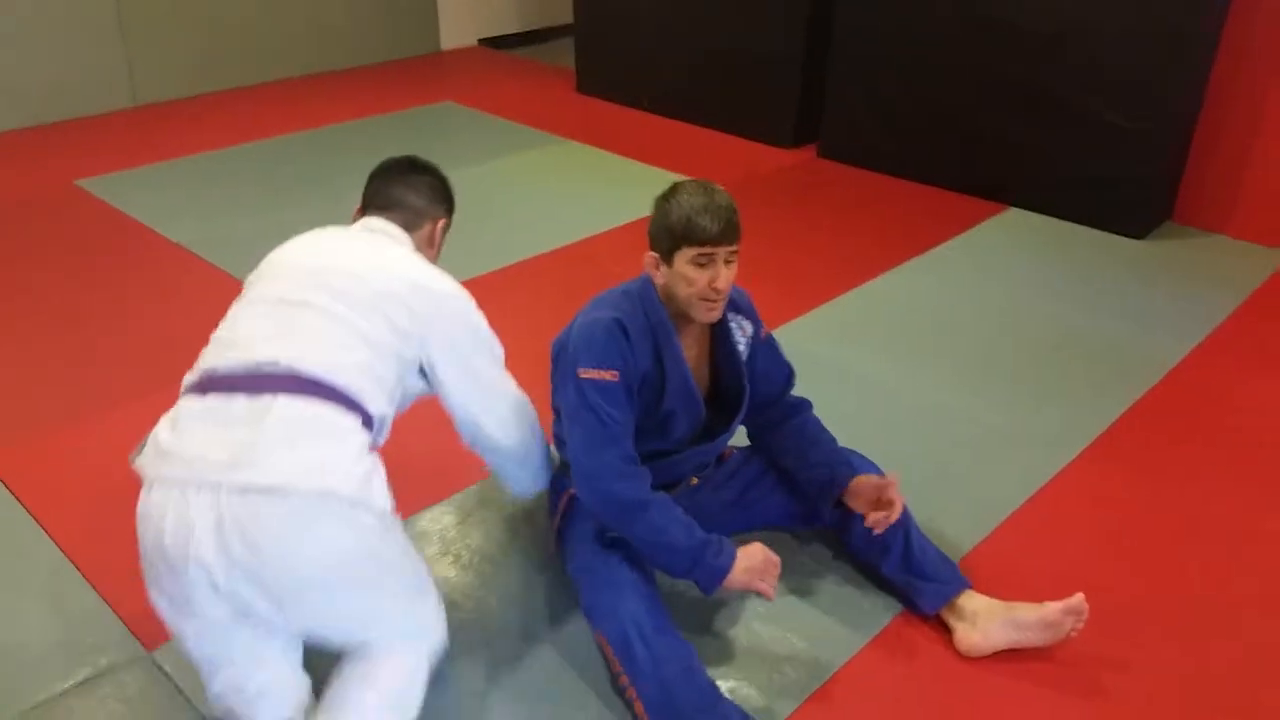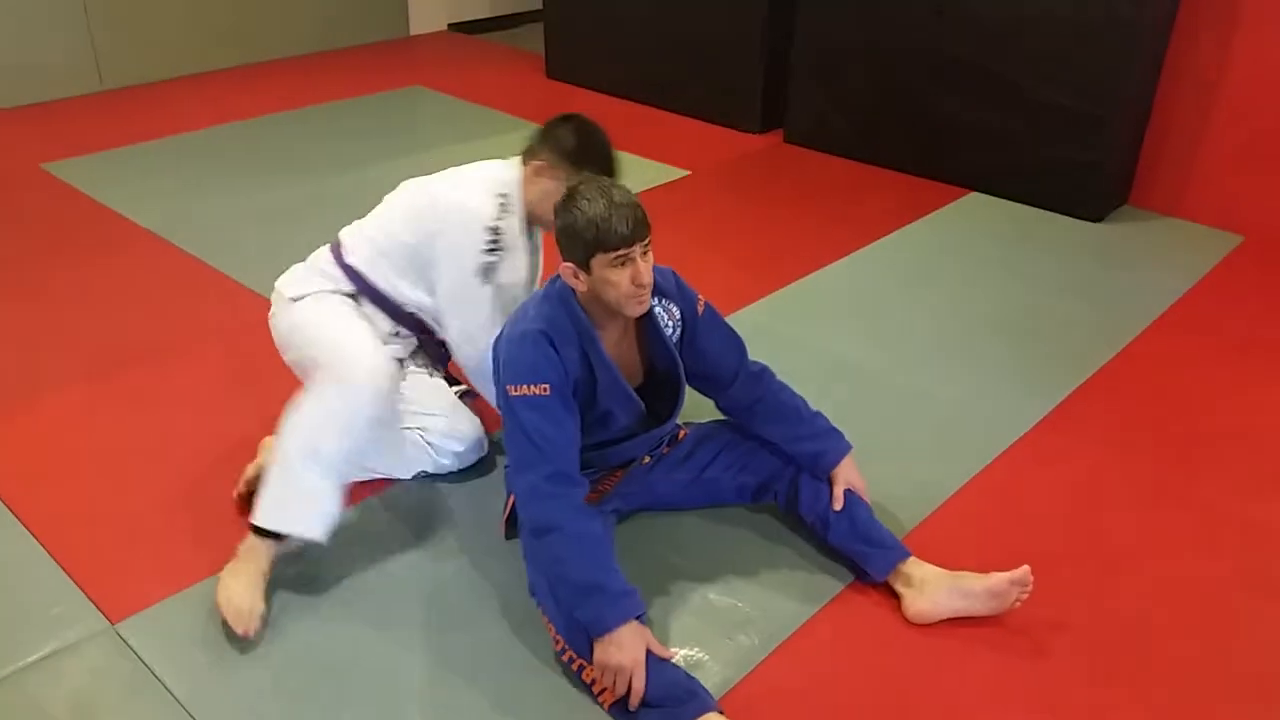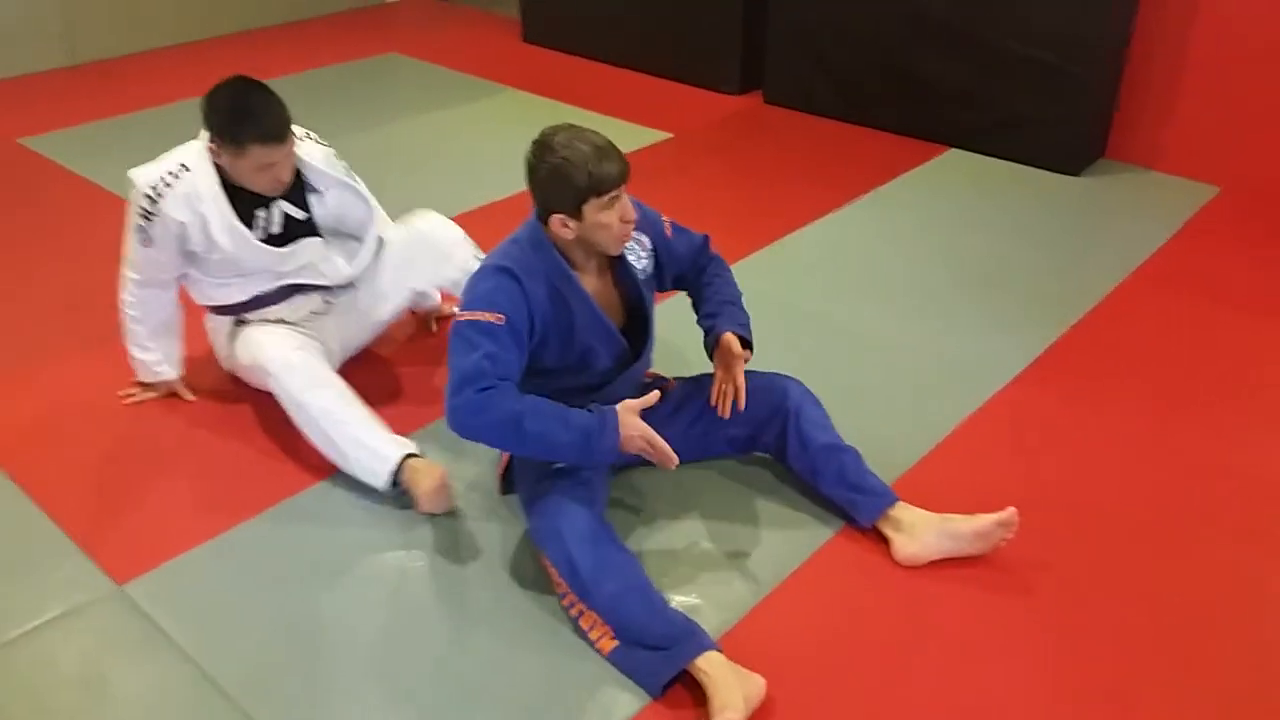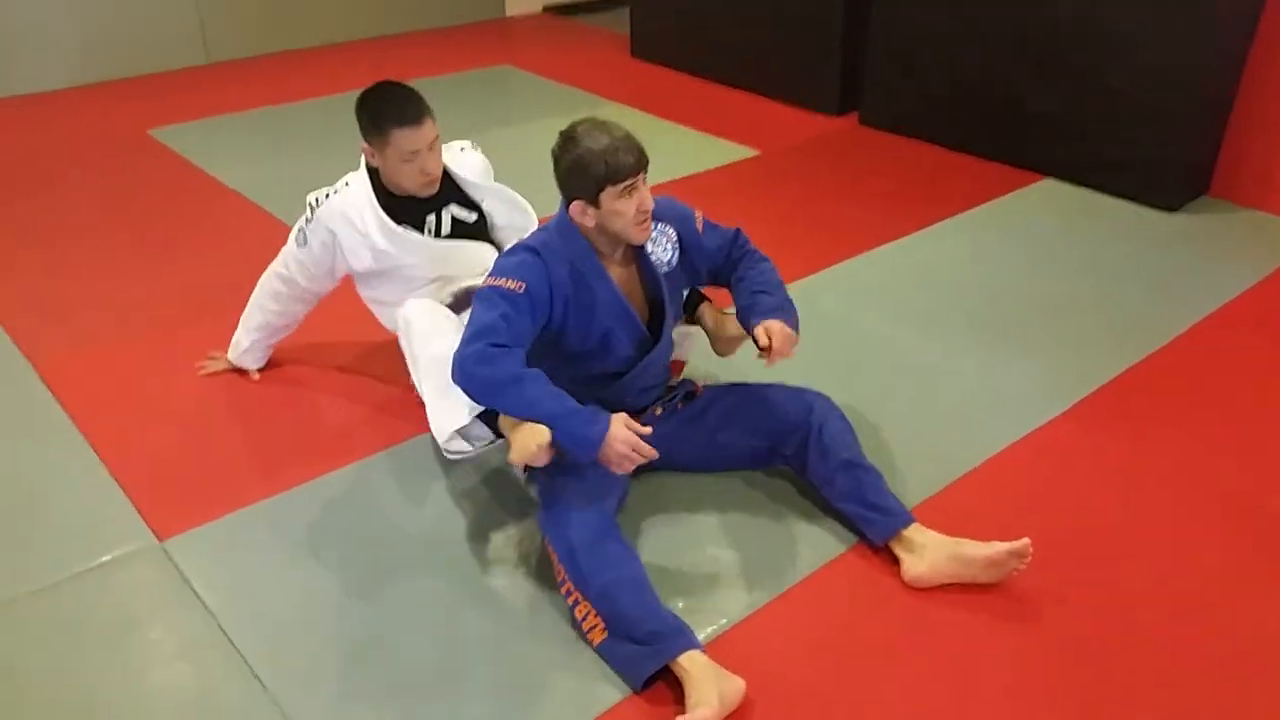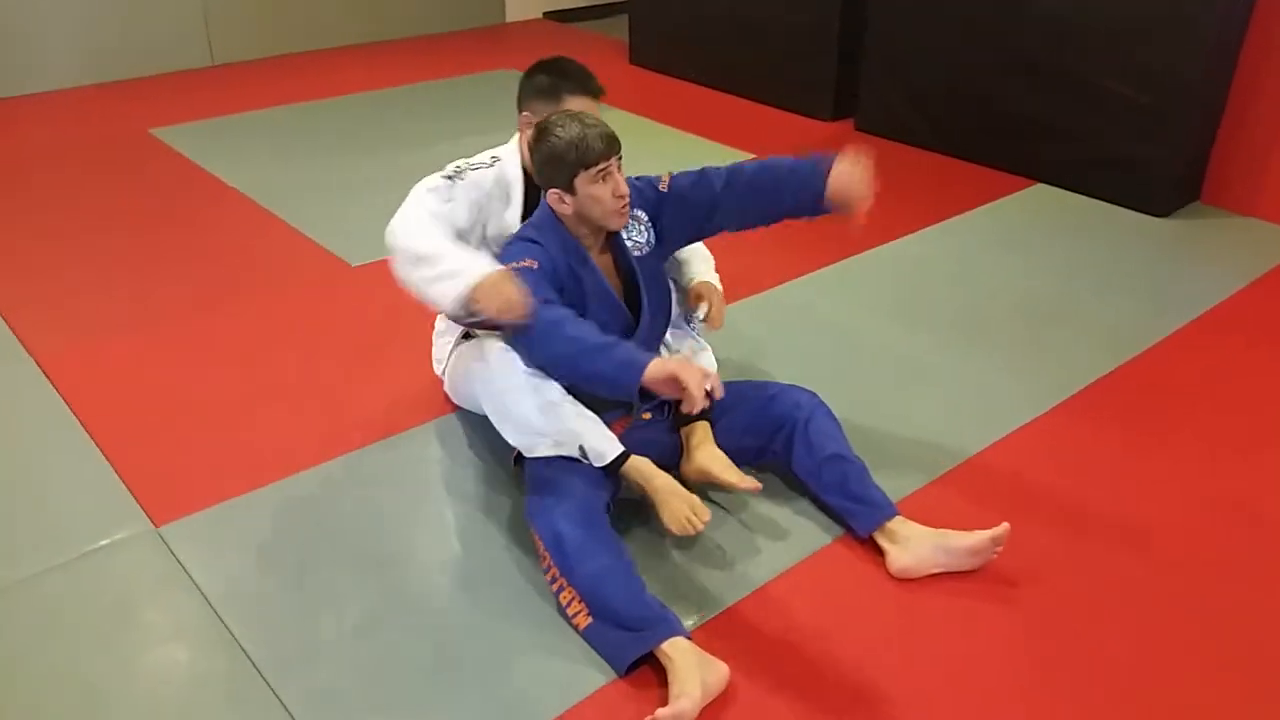
dt=1s
person 1, frame 1
left shoulder: (734, 313)
right shoulder: (603, 337)
left elbow: (777, 415)
right elbow: (608, 484)
left wrist: (845, 482)
right wrist: (716, 562)
left hip: (697, 475)
right hip: (608, 503)
left knee: (851, 477)
right knee: (623, 605)
left ankle: (965, 609)
person 1, frame 2
left shoulder: (664, 292)
right shoulder: (533, 347)
left elbow: (742, 383)
right elbow: (552, 496)
left wrist: (831, 451)
right wrist: (610, 617)
left hip: (650, 452)
right hip: (568, 487)
left knee: (789, 455)
right knee: (577, 594)
left ankle: (913, 578)
person 1, frame 3
left shoulder: (634, 228)
right shoulder: (505, 285)
left elbow: (702, 264)
right elbow: (473, 406)
left wrist: (724, 332)
right wrist: (600, 433)
left hip: (634, 406)
right hip: (558, 440)
left knee: (777, 398)
right knee: (570, 532)
left ankle: (901, 522)
person 1, frame 4
left shoulder: (665, 222)
right shoulder: (536, 266)
left elbow: (738, 256)
right elbow: (479, 362)
left wrist: (769, 311)
right wrist: (588, 432)
left hip: (663, 408)
right hip: (584, 435)
left knee: (804, 414)
right knee: (574, 522)
left ankle: (914, 544)
person 1, frame 5
left shoulder: (642, 205)
right shoulder: (530, 257)
left elbow: (733, 190)
right elbow: (544, 334)
left wrist: (826, 178)
right wrist: (644, 368)
left hip: (659, 401)
left knee: (792, 408)
right knee: (562, 517)
left ankle: (900, 536)
right ankle: (684, 661)
person 2, frame 1
left shoulder: (289, 255)
right shoulder: (433, 291)
right elbow: (504, 429)
right wrist: (540, 475)
left hip: (177, 491)
right hip: (302, 495)
right knee: (409, 632)
person 2, frame 2
left shoulder: (515, 202)
right shoulder: (476, 214)
left elbow: (507, 308)
right elbow: (476, 342)
left hip: (393, 335)
right hip: (327, 300)
left knee: (462, 443)
right knee: (364, 380)
left ankle: (294, 450)
right ankle: (255, 553)
person 2, frame 3
left shoulder: (310, 155)
right shoulder: (168, 195)
left elbow: (368, 226)
right elbow: (147, 285)
left wrist: (417, 289)
right wrist: (159, 369)
left hip: (342, 299)
right hip: (263, 327)
left knee: (428, 231)
right knee: (285, 362)
right ankle: (408, 469)
person 2, frame 4
left shoulder: (465, 166)
right shoulder: (337, 215)
left elbow: (523, 236)
right elbow: (287, 284)
right wrist: (245, 352)
right hip: (449, 345)
right knee: (418, 316)
left ankle: (705, 319)
right ankle: (511, 427)
person 2, frame 5
right shoulder: (482, 181)
right elbow: (412, 232)
left wrist: (700, 276)
right wrist: (477, 278)
right hip: (481, 343)
left knee: (668, 299)
right knee: (500, 367)
left ankle: (699, 443)
right ankle: (646, 475)
